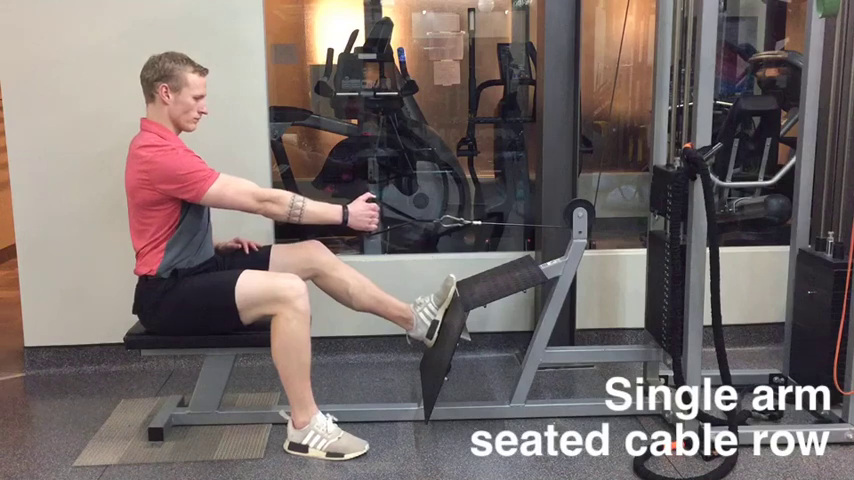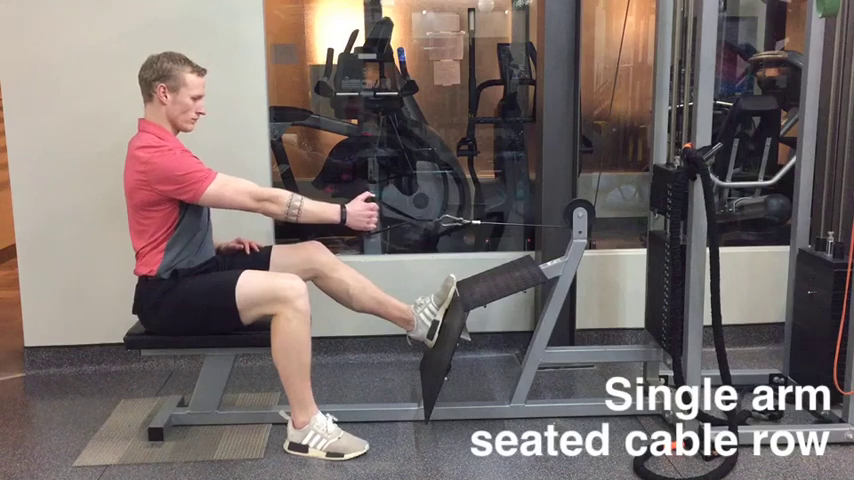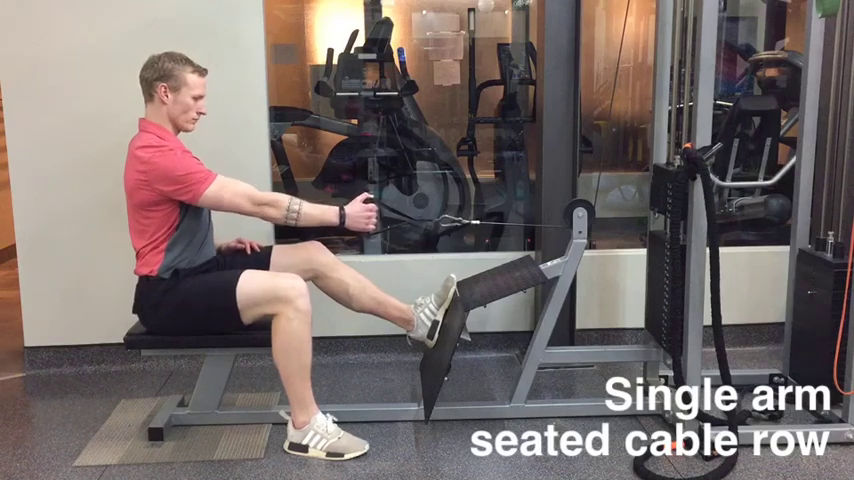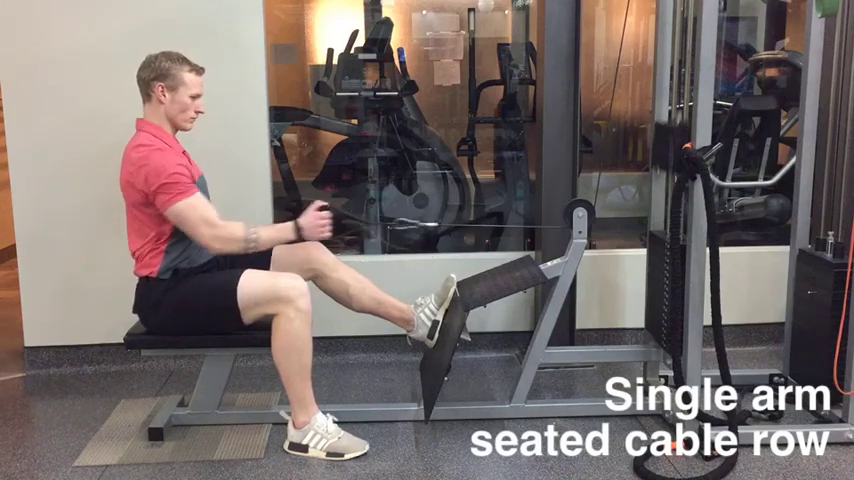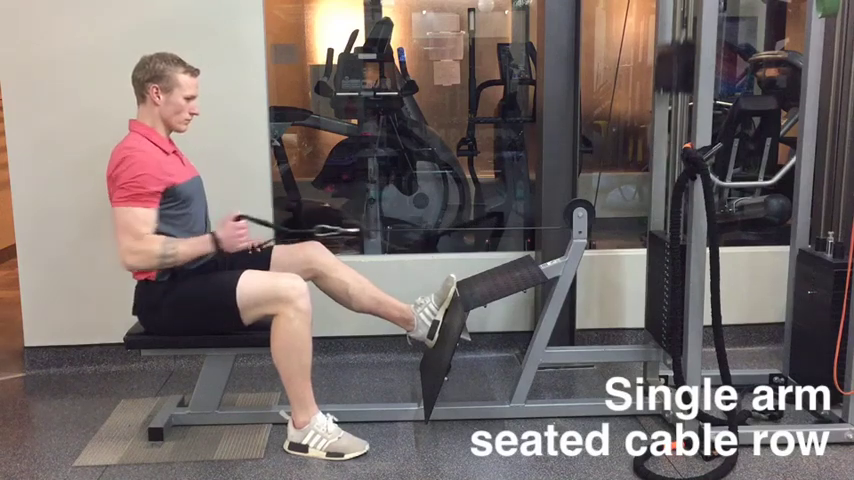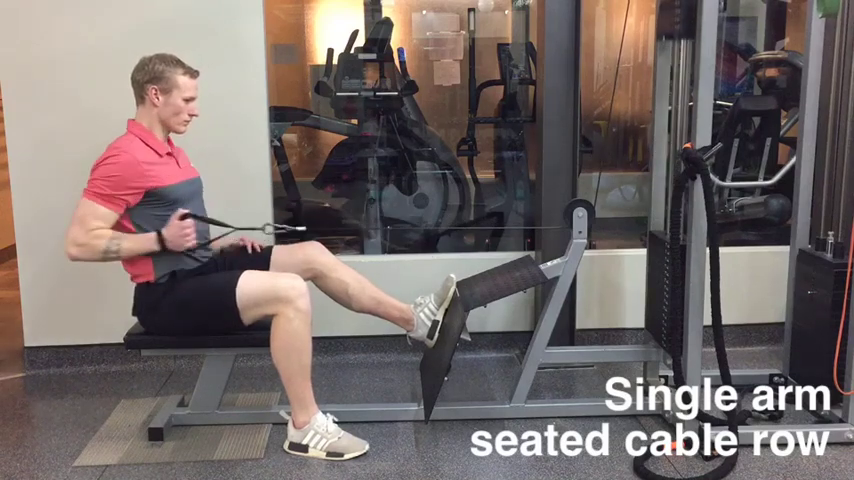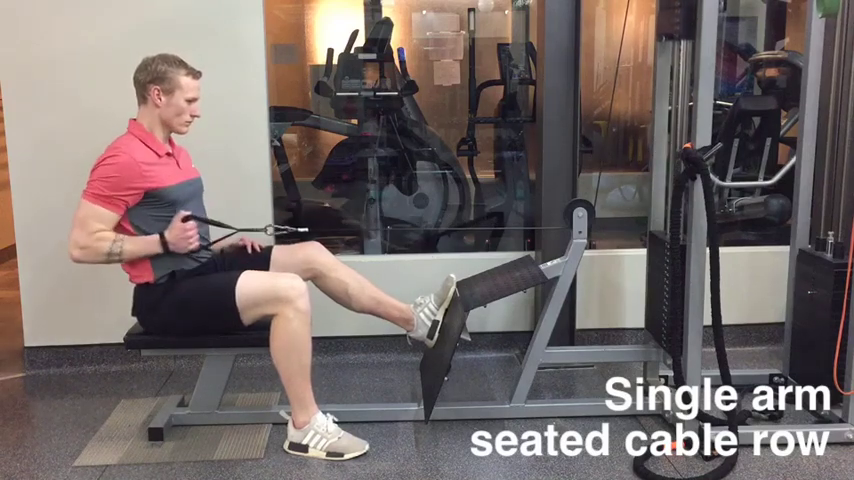
dt=0.3s
person 1, frame 1
left shoulder: (159, 145)
right shoulder: (160, 156)
right elbow: (262, 200)
left wrist: (218, 245)
right wrist: (344, 214)
left hip: (193, 270)
right hip: (168, 294)
left knee: (313, 255)
right knee: (289, 292)
left ankle: (414, 319)
right ankle: (305, 426)
person 1, frame 2
left shoulder: (159, 146)
right shoulder: (157, 155)
right elbow: (259, 199)
left wrist: (219, 246)
right wrist: (342, 213)
left hip: (193, 271)
right hip: (169, 294)
left knee: (312, 256)
right knee: (289, 292)
left ankle: (414, 320)
right ankle: (305, 427)
person 1, frame 3
left shoulder: (158, 145)
right shoulder: (159, 156)
right elbow: (259, 202)
left wrist: (221, 246)
right wrist: (341, 215)
left hip: (194, 269)
right hip: (169, 293)
left knee: (312, 255)
right knee: (290, 291)
left ankle: (414, 320)
right ankle: (305, 426)
person 1, frame 4
left shoulder: (160, 145)
right shoulder: (152, 155)
right elbow: (216, 235)
right wrist: (295, 227)
left hip: (193, 271)
right hip: (169, 293)
left knee: (313, 256)
right knee: (291, 292)
left ankle: (414, 321)
right ankle: (306, 427)
person 1, frame 5
left shoulder: (161, 148)
right shoulder: (137, 158)
right elbow: (135, 252)
left wrist: (223, 241)
right wrist: (215, 242)
left hip: (199, 270)
right hip: (167, 294)
left knee: (312, 255)
right knee: (290, 292)
left ankle: (415, 321)
right ankle: (305, 427)
person 1, frame 6
left shoulder: (167, 149)
right shoulder: (125, 159)
right elbow: (80, 243)
left wrist: (222, 245)
right wrist: (162, 240)
left hip: (201, 267)
right hip: (167, 294)
left knee: (311, 254)
right knee: (290, 292)
left ankle: (414, 321)
right ankle: (305, 425)
person 1, frame 7
left shoulder: (171, 150)
right shoulder: (125, 160)
right elbow: (83, 245)
left wrist: (223, 245)
right wrist: (165, 242)
left hip: (199, 268)
right hip: (166, 294)
left knee: (310, 254)
right knee: (289, 290)
left ankle: (415, 320)
right ankle: (305, 426)
